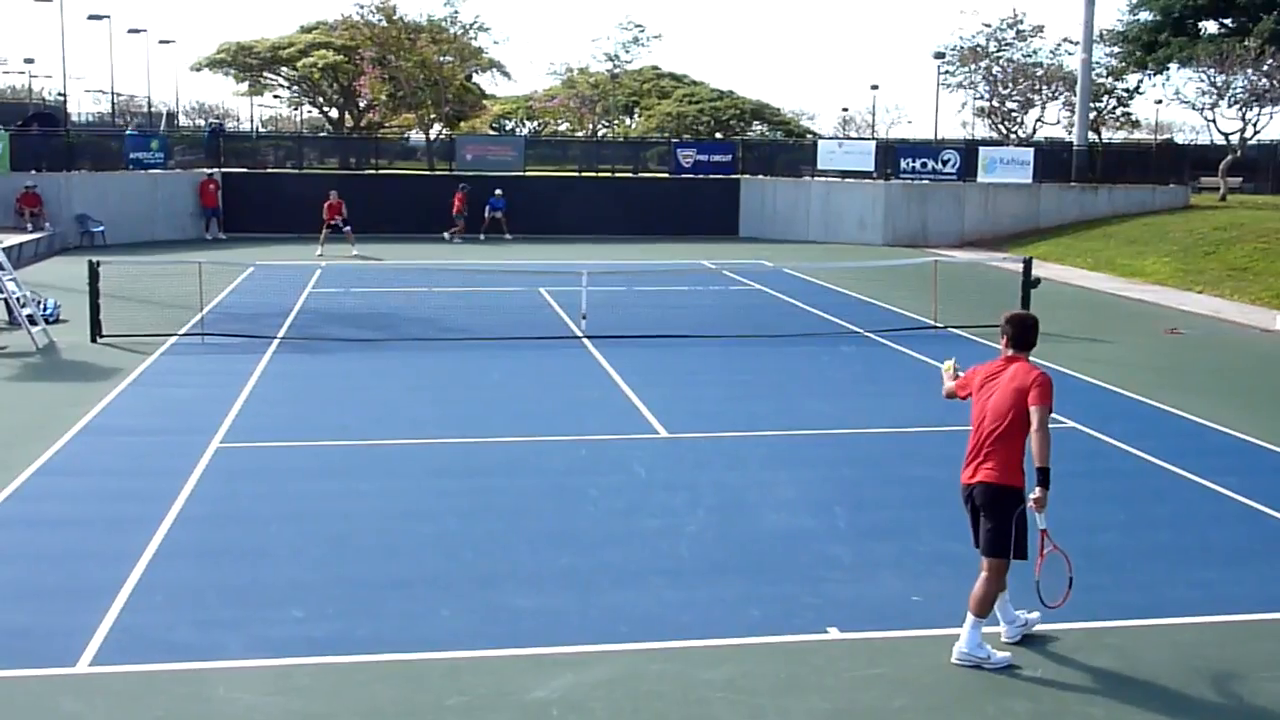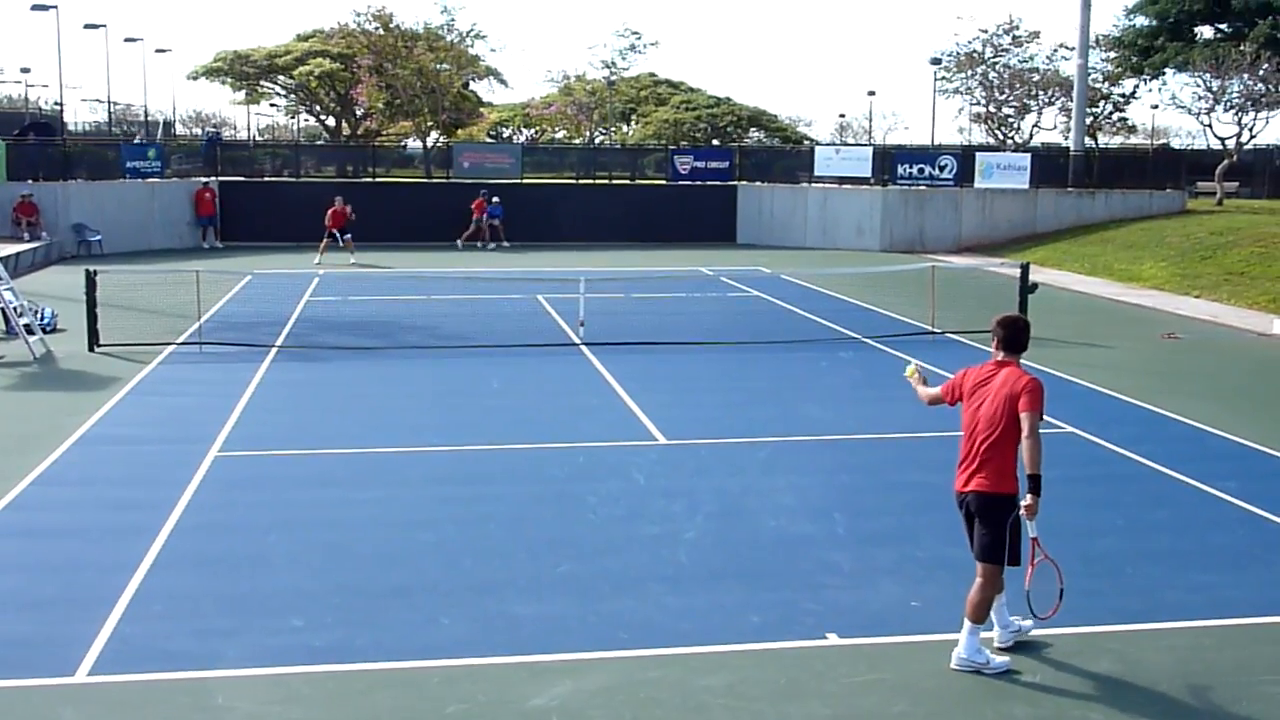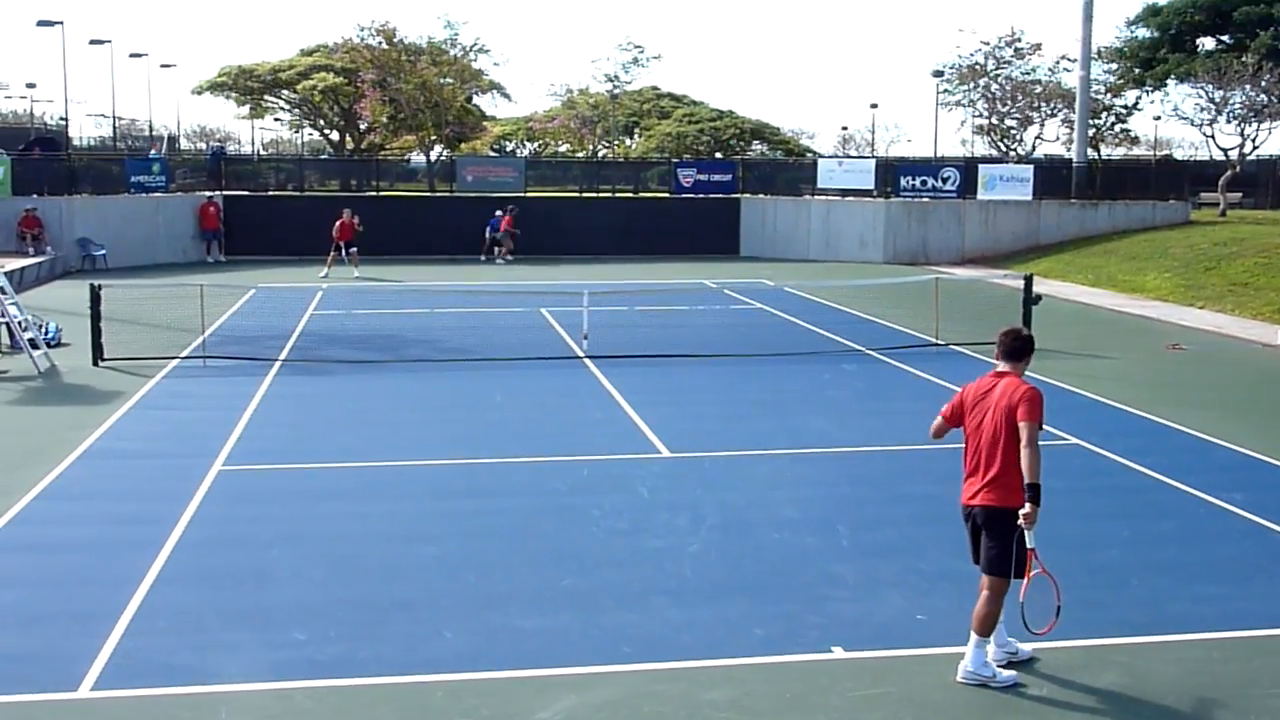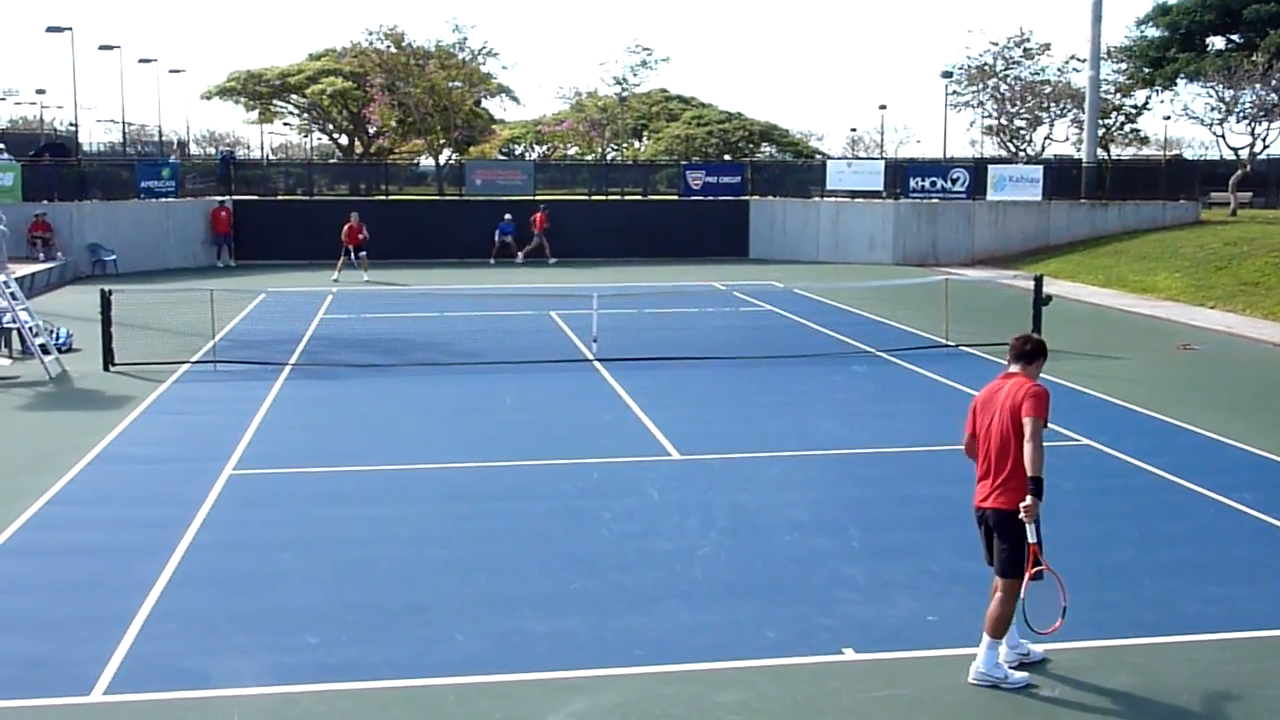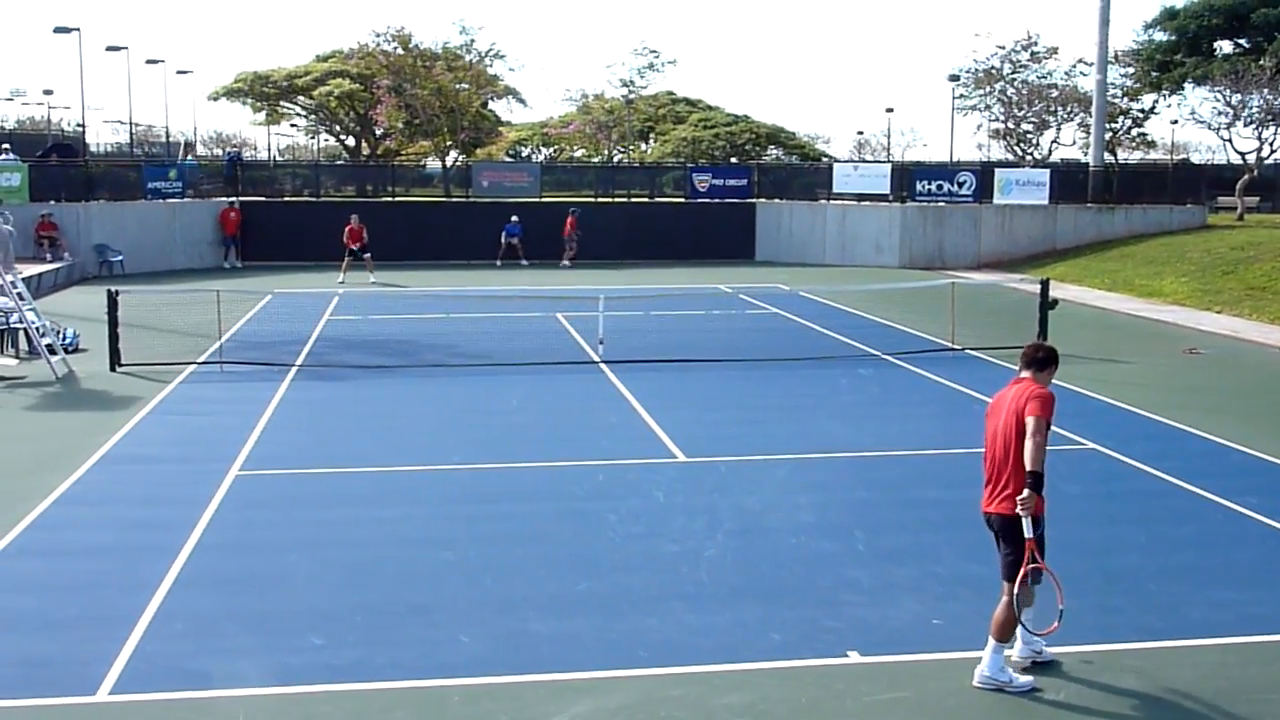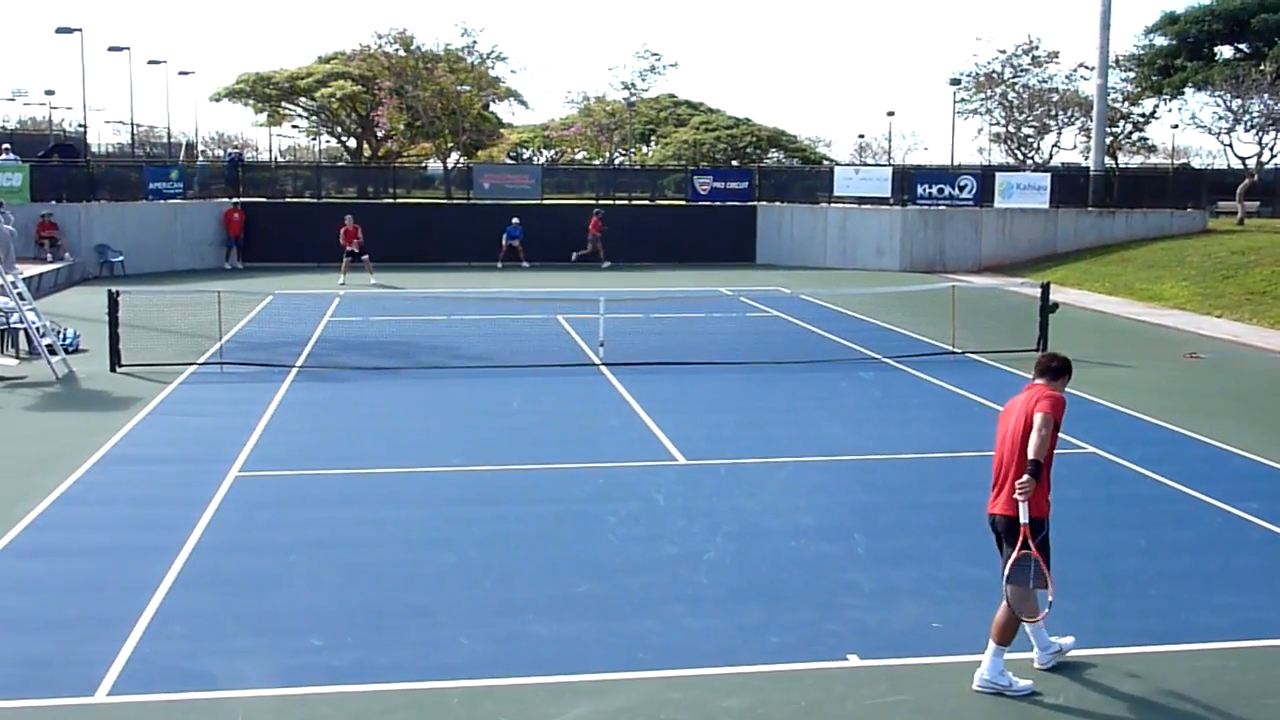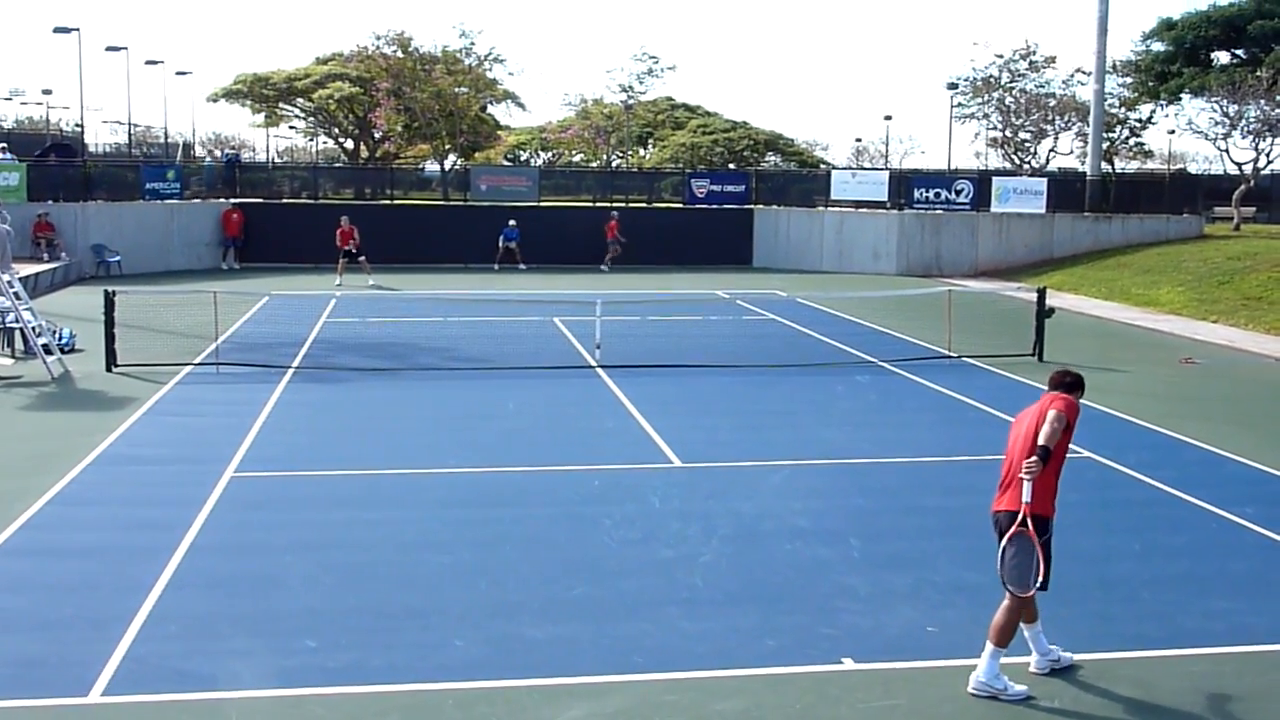
dt=0.2s
person 1, frame 1
left shoulder: (980, 372)
right shoulder: (1037, 378)
left elbow: (949, 389)
right elbow: (1038, 429)
left wrist: (948, 374)
right wrist: (1042, 481)
left hip: (972, 479)
right hip: (1002, 484)
left knee: (994, 559)
right knee: (994, 567)
left ankle: (1011, 622)
right ankle: (968, 646)
person 1, frame 2
left shoulder: (970, 377)
right shoulder: (1027, 384)
left elbow: (930, 397)
right elbow: (1029, 436)
left wrist: (918, 383)
right wrist: (1034, 488)
left hip: (965, 486)
right hip: (996, 490)
left knee: (990, 565)
right knee: (988, 572)
left ankle: (1005, 627)
right ankle: (967, 651)
person 1, frame 3
left shoulder: (971, 390)
right shoulder: (1027, 393)
left elbow: (936, 432)
right elbow: (1027, 445)
left wrist: (941, 419)
right wrist: (1033, 496)
left hip: (972, 500)
right hip: (1003, 504)
left knee: (991, 577)
right knee: (995, 585)
left ankle: (999, 646)
right ankle: (973, 664)
person 1, frame 4
left shoulder: (985, 394)
right shoulder: (1033, 392)
left elbow: (970, 448)
right elbow: (1031, 440)
right wrist: (1034, 490)
left hip: (985, 502)
right hip: (1014, 504)
left knee: (1004, 580)
right knee: (1009, 586)
left ankle: (1010, 648)
right ankle: (985, 665)
person 1, frame 5
left shoulder: (998, 398)
right shoulder: (1040, 395)
right elbow: (1034, 438)
right wrist: (1034, 485)
left hip: (993, 505)
right hip: (1019, 507)
left knee: (1019, 581)
right knee: (1016, 590)
left ankle: (1026, 645)
right ankle: (990, 669)
person 1, frame 6
left shoulder: (1013, 403)
right shoulder: (1052, 398)
right elbow: (1040, 432)
right wrist: (1034, 472)
left hip: (999, 507)
right hip: (1025, 509)
left ankle: (1045, 648)
right ankle: (989, 673)
person 1, frame 7
left shoulder: (1027, 412)
right shoulder: (1066, 403)
right elbow: (1053, 426)
right wrist: (1044, 455)
left hip: (1003, 508)
right hip: (1031, 511)
right knee: (1018, 596)
left ankle: (1043, 654)
right ankle: (986, 675)
